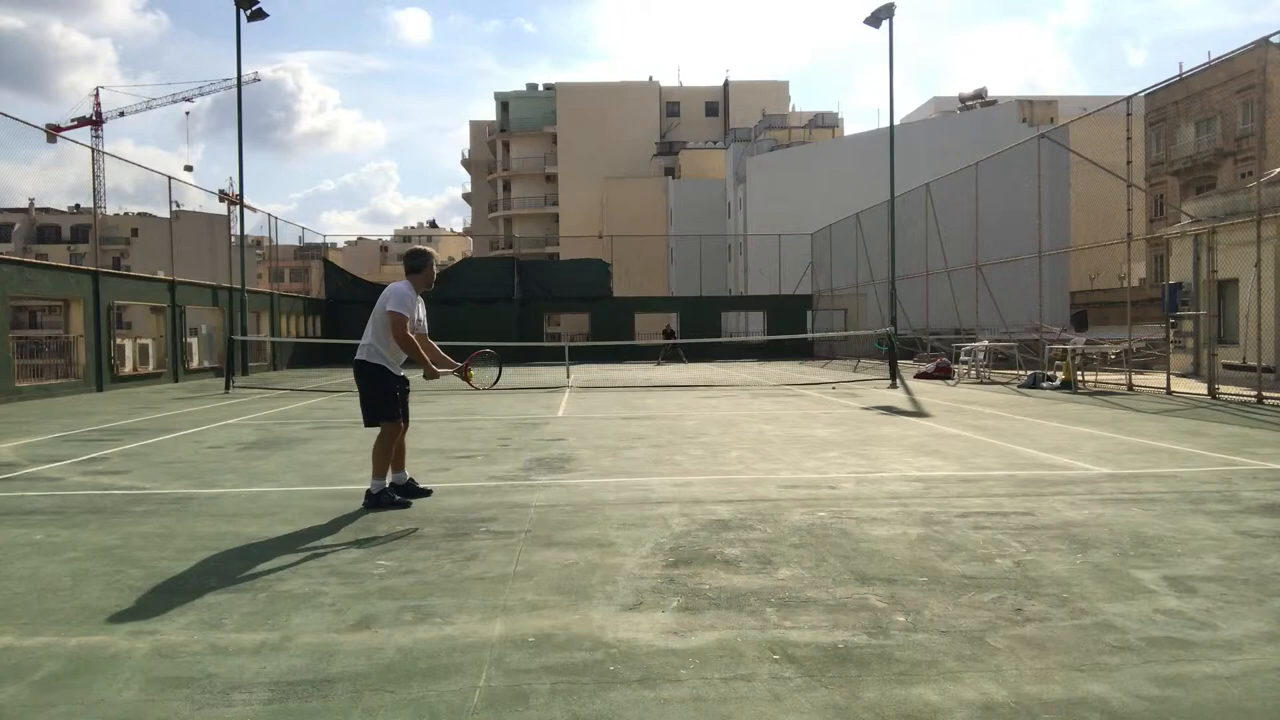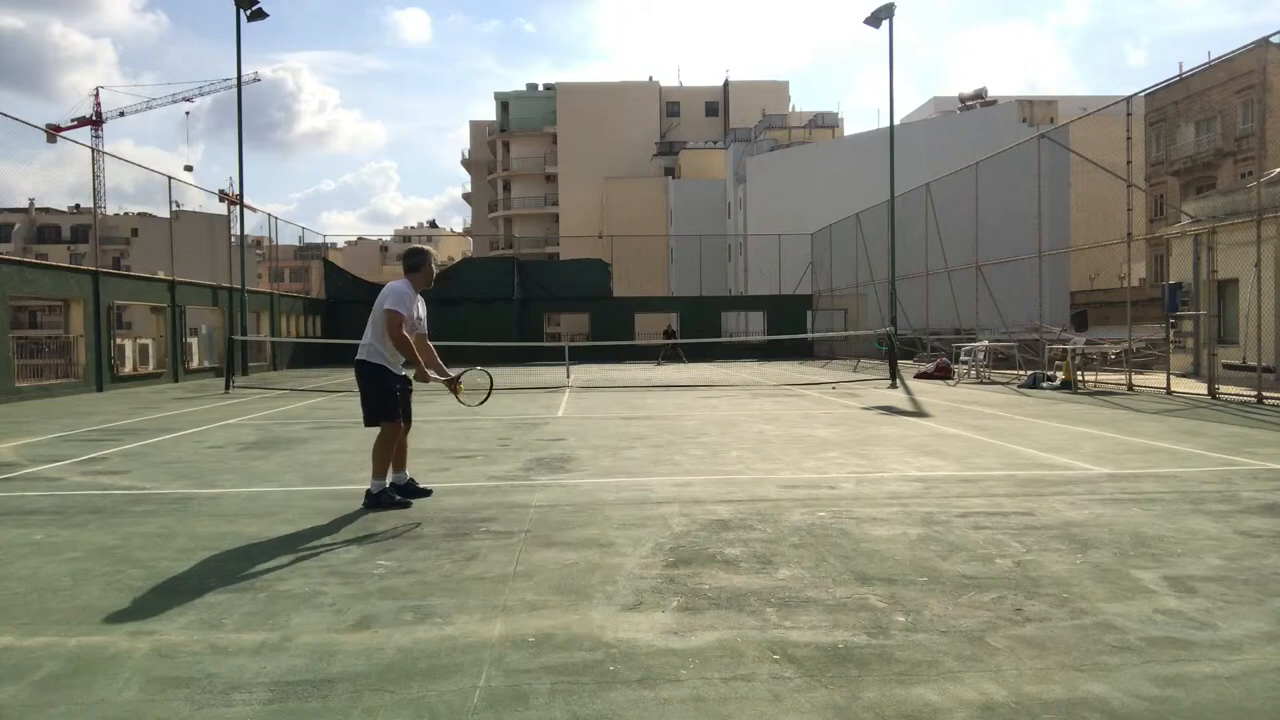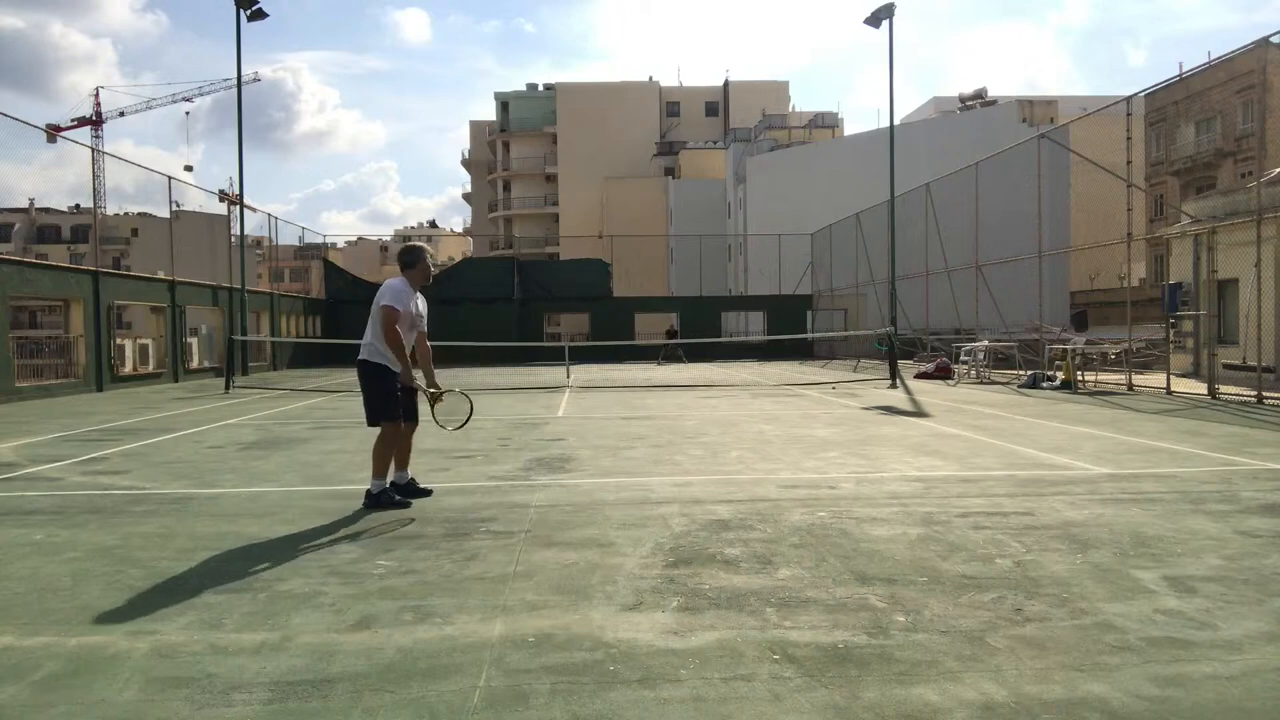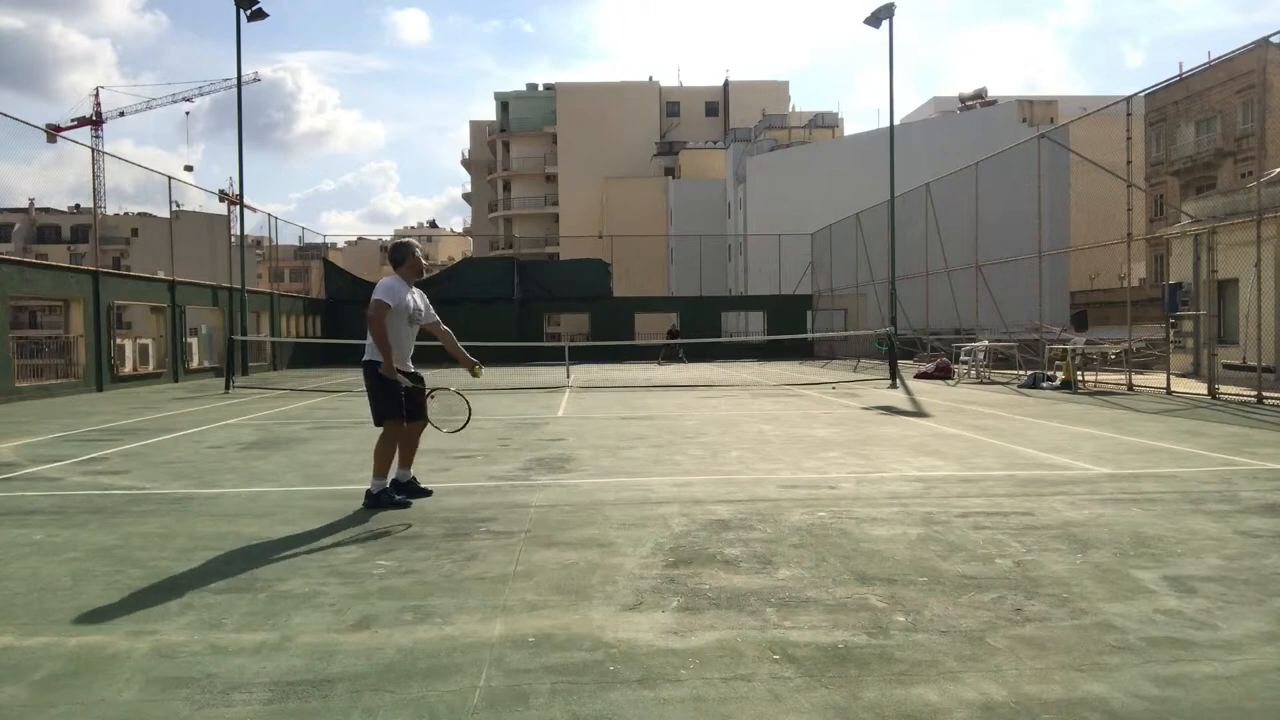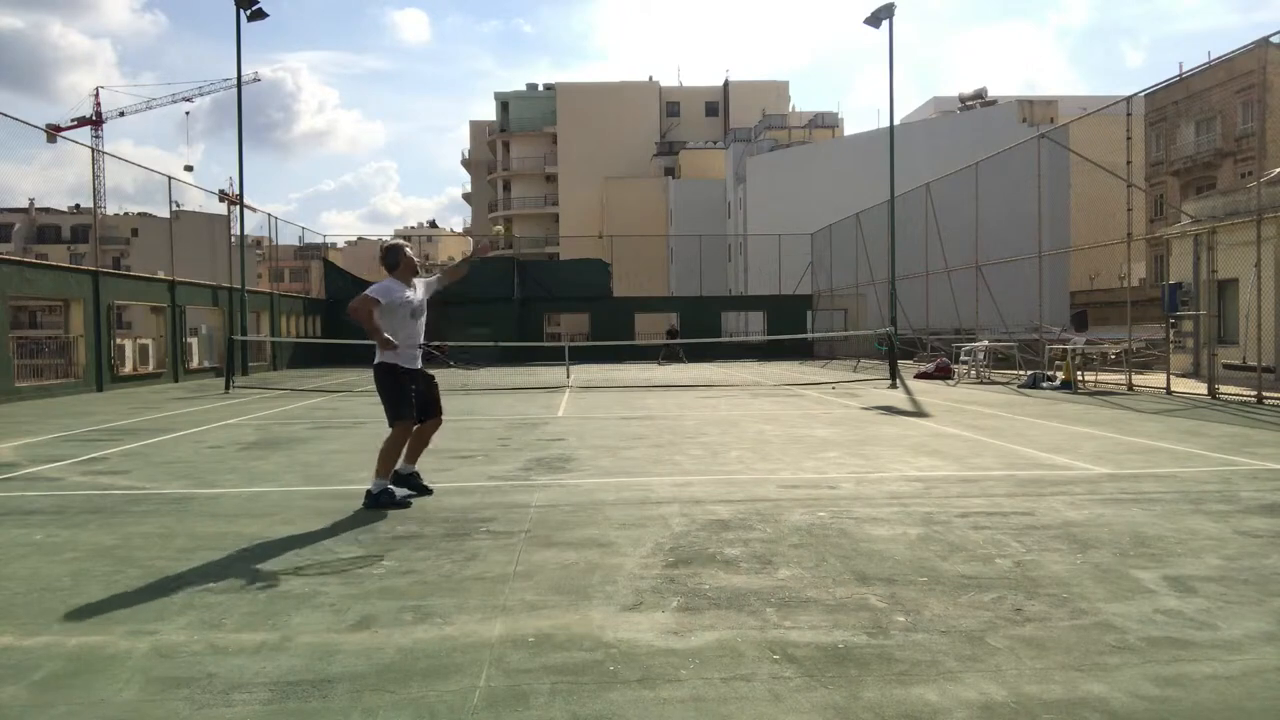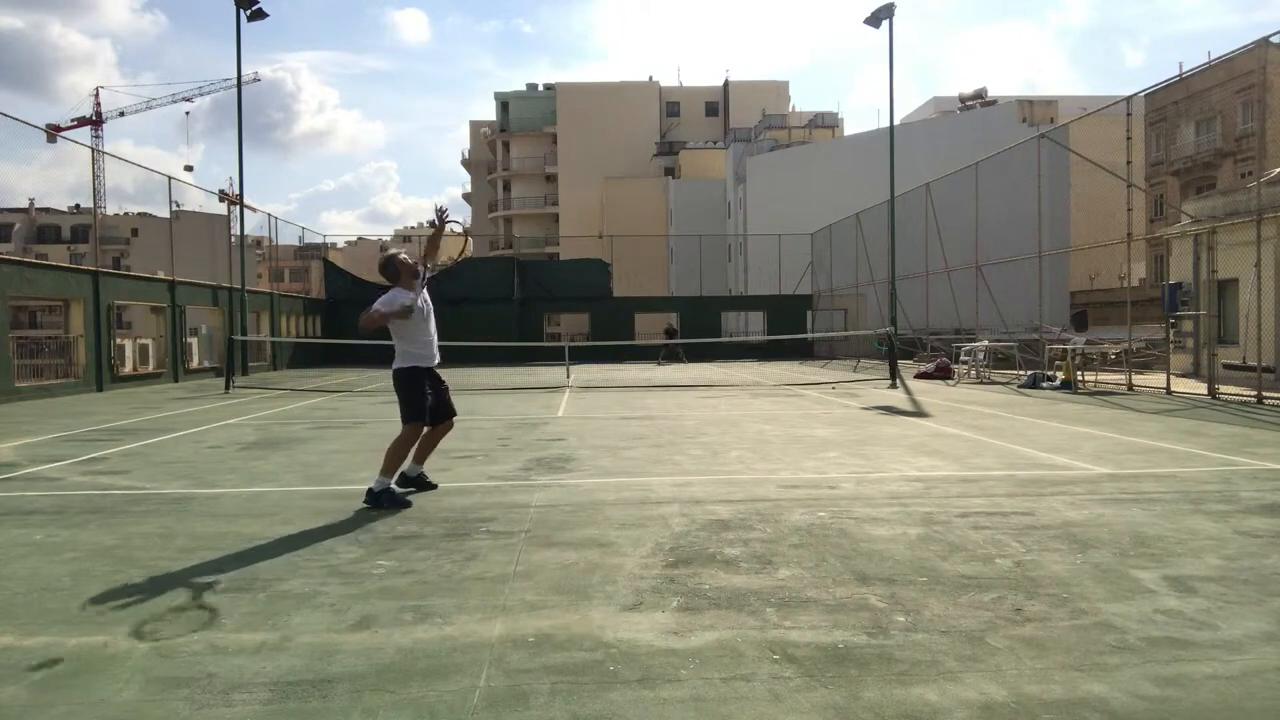
dt=0.2s
person 1, frame 1
left shoulder: (417, 302)
right shoulder: (401, 292)
left elbow: (425, 343)
right elbow: (401, 335)
left wrist: (455, 366)
right wrist: (428, 367)
left hip: (391, 369)
right hip: (373, 366)
left knee: (400, 426)
right knee: (391, 426)
left ankle: (401, 481)
right ankle: (377, 491)
person 1, frame 2
left shoulder: (419, 301)
right shoulder: (399, 291)
left elbow: (422, 344)
right elbow: (396, 333)
left wrist: (445, 374)
right wrist: (420, 367)
left hip: (393, 369)
right hip: (374, 365)
left knee: (403, 426)
right knee: (391, 426)
left ankle: (401, 481)
right ankle: (377, 491)
person 1, frame 3
left shoulder: (420, 301)
right shoulder: (396, 289)
left elbow: (421, 343)
right elbow: (388, 328)
left wrist: (430, 379)
right wrist: (407, 369)
left hip: (396, 370)
right hip: (377, 366)
left knee: (409, 424)
right knee: (392, 426)
left ankle: (402, 481)
right ankle: (377, 491)
person 1, frame 4
left shoulder: (419, 297)
right shoulder: (390, 286)
left elbow: (440, 330)
right elbow: (374, 318)
left wrist: (464, 357)
right wrist: (386, 359)
left hip: (404, 369)
right hip: (382, 368)
left knee: (417, 422)
right knee: (395, 426)
left ankle: (402, 480)
right ankle: (377, 490)
person 1, frame 5
left shoulder: (421, 286)
right shoulder: (386, 289)
left elbow: (449, 275)
right elbow: (356, 308)
left wrist: (475, 256)
right wrist: (380, 336)
left hip: (414, 368)
right hip: (392, 368)
left knee: (431, 421)
right knee: (403, 427)
left ankle: (405, 472)
right ankle: (377, 492)
person 1, frame 6
left shoulder: (418, 284)
right shoulder: (395, 299)
left elbow: (430, 254)
right elbow: (364, 324)
left wrist: (439, 228)
right wrist: (395, 314)
left hip: (428, 370)
right hip: (410, 371)
left knee: (444, 423)
right knee: (414, 429)
left ankle: (412, 473)
right ankle: (380, 488)
